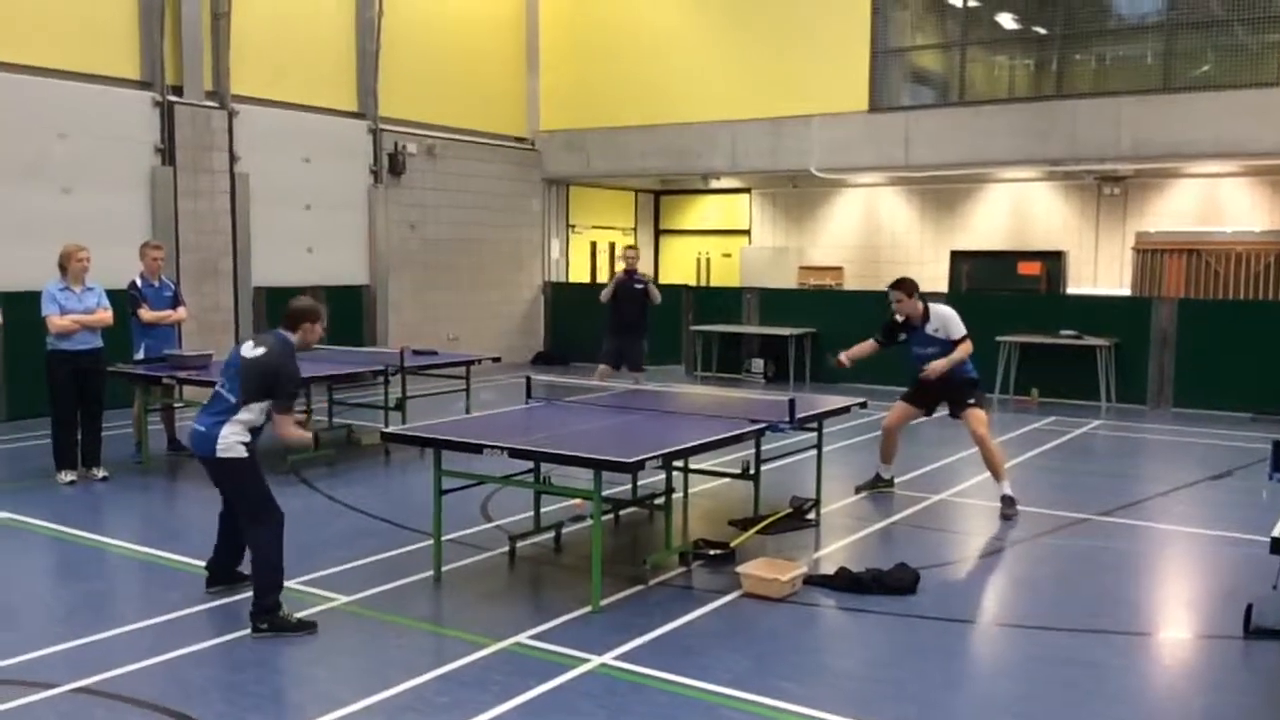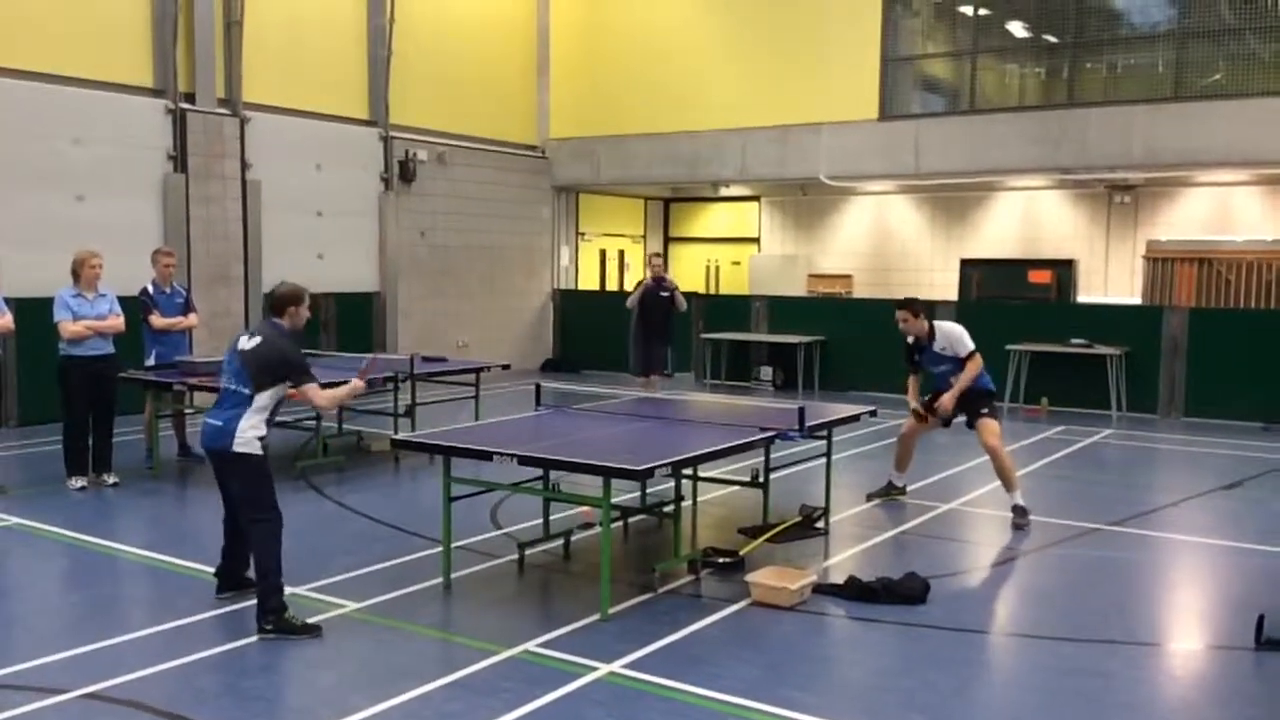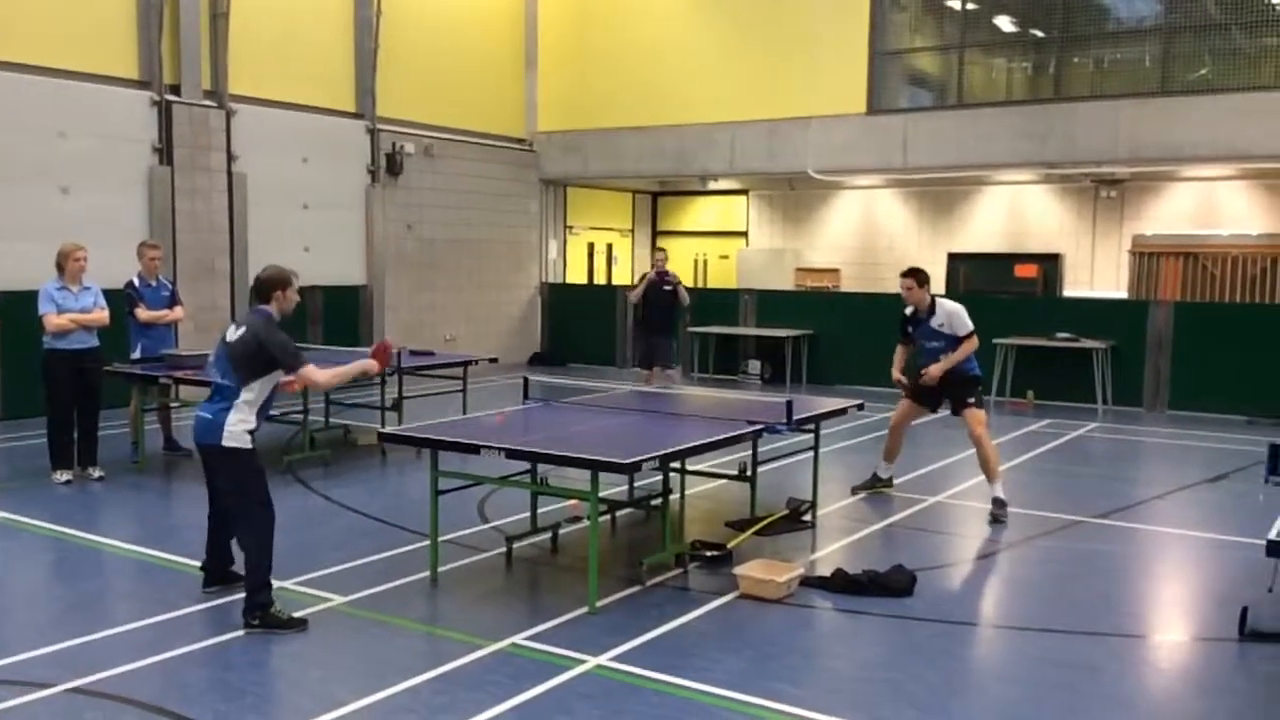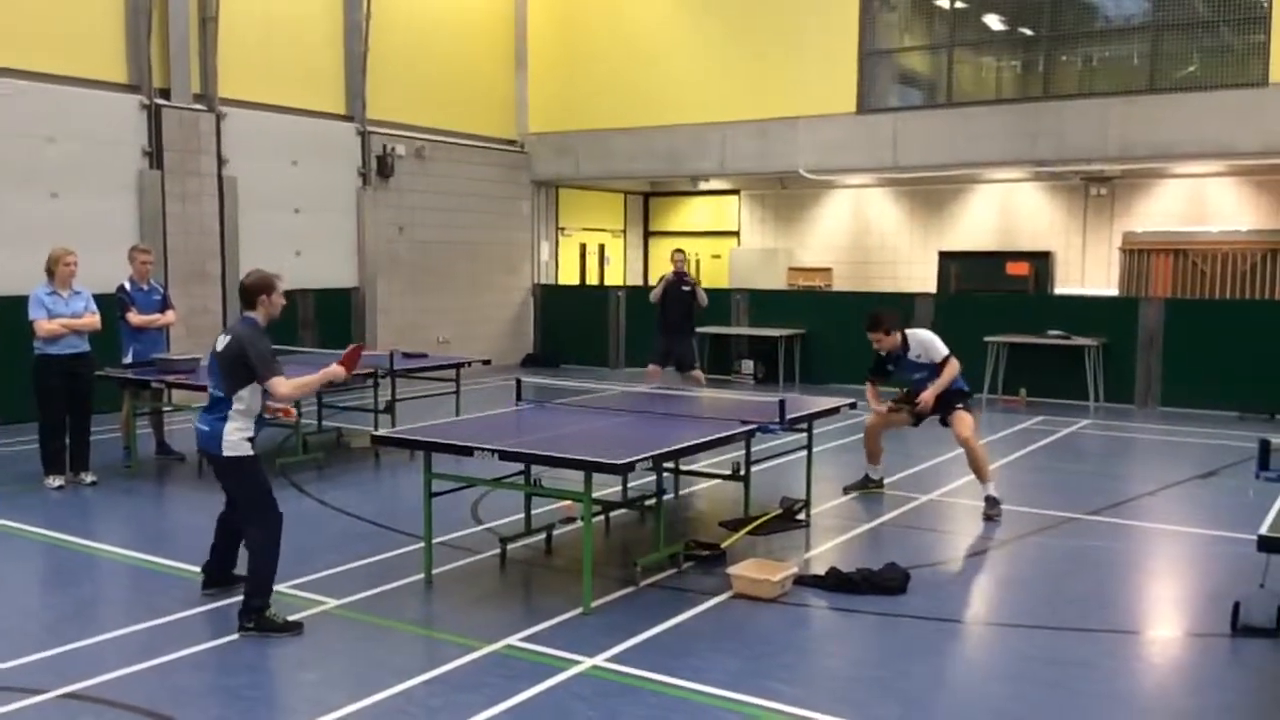
dt=0.4s
person 1, frame 1
left shoulder: (253, 344)
right shoulder: (285, 365)
right elbow: (284, 431)
right wrist: (307, 438)
left hip: (203, 436)
right hip: (227, 446)
left knee: (236, 507)
right knee: (266, 521)
left ankle: (222, 573)
right ankle: (266, 614)
person 1, frame 2
left shoulder: (246, 338)
right shoulder: (284, 347)
right elbow: (321, 401)
right wrist: (351, 389)
left hip: (214, 431)
right hip: (240, 441)
left knee: (239, 512)
right knee: (265, 521)
left ankle: (230, 579)
right ankle: (272, 616)
person 1, frame 3
left shoulder: (240, 327)
right shoulder: (268, 335)
right elbow: (320, 379)
left wrist: (276, 381)
right wrist: (362, 366)
left hip: (207, 426)
right hip: (230, 436)
left knee: (223, 506)
right knee: (256, 517)
left ankle: (217, 573)
right ankle: (258, 610)
person 1, frame 4
left shoulder: (233, 334)
right shoulder: (251, 340)
right elbow: (285, 391)
left wrist: (264, 405)
right wrist: (326, 375)
left hip: (213, 435)
right hip: (231, 443)
left knee: (238, 509)
right knee: (265, 520)
left ankle: (217, 575)
right ankle: (255, 612)
person 2, frame 1
left shoulder: (97, 290)
right shoulder: (51, 291)
left elbow: (108, 319)
right elbow: (55, 325)
left wrist: (75, 318)
right wrist: (92, 320)
left hip: (93, 356)
right hip: (62, 358)
left knee: (93, 411)
right knee: (64, 414)
left ankle: (93, 464)
right ankle: (65, 467)
person 2, frame 2
left shoulder: (109, 296)
right shoulder: (64, 297)
left elbow: (120, 326)
right elbow: (67, 332)
left wrist: (87, 324)
right wrist: (104, 327)
left hip: (105, 362)
right hip: (74, 364)
left knee: (105, 417)
right knee: (76, 419)
left ankle: (103, 470)
right ankle: (76, 473)
person 2, frame 3
left shoulder: (94, 289)
right shoulder: (48, 290)
left elbow: (104, 319)
right elbow: (52, 324)
left wrist: (72, 316)
right wrist: (88, 320)
left hip: (90, 355)
right hip: (59, 357)
left knee: (90, 411)
right knee: (60, 413)
left ankle: (89, 463)
right ankle: (61, 467)
person 2, frame 4
left shoulder: (84, 294)
right shoulder: (39, 296)
left elbow: (96, 324)
right elbow: (43, 330)
left wrist: (63, 322)
right wrist: (79, 325)
left hip: (81, 360)
right hip: (50, 363)
left knee: (82, 416)
right knee: (52, 418)
left ankle: (81, 469)
right ankle: (54, 472)
person 3, frame 1
left shoulder: (944, 314)
right shoulder: (898, 324)
left elbow: (967, 346)
right elbow: (873, 344)
left wrist: (943, 363)
right wrist: (847, 355)
left hip: (959, 380)
right hip: (926, 381)
left knee: (980, 434)
right knee: (889, 425)
left ankle: (1006, 495)
right ankle: (884, 477)
person 3, frame 2
left shoulder: (951, 331)
right shoulder: (912, 344)
left elbow: (975, 362)
right elbow: (915, 374)
left wrist: (953, 394)
right wrist: (912, 399)
left hip: (976, 391)
right hip: (943, 394)
left knee: (992, 445)
right knee: (906, 433)
left ankle: (1018, 506)
right ankle: (896, 485)
person 3, frame 3
left shoulder: (951, 310)
right shoulder: (908, 316)
left elbow: (972, 343)
right elbow: (904, 344)
left wrist: (942, 366)
right wrist: (897, 370)
left hip: (962, 376)
right hip: (929, 375)
left knee: (978, 433)
right knee: (896, 423)
left ankle: (998, 497)
right ankle: (883, 476)
person 3, frame 4
left shoulder: (923, 338)
right shoulder: (884, 356)
left elbow: (953, 366)
right elbow: (872, 383)
left wrist: (933, 392)
right wrist: (874, 405)
left hip: (951, 392)
right hip: (920, 392)
left knee: (965, 437)
right knee: (872, 426)
left ankle: (991, 497)
right ankle: (873, 477)
person 4, frame 1
left shoulder: (171, 286)
right shoulder: (135, 287)
left elbow: (182, 315)
right elbow: (145, 316)
left wrist: (156, 317)
right wrist: (168, 313)
left hip: (170, 351)
right hip: (146, 352)
left knee: (168, 399)
right knee: (142, 399)
left ankle: (172, 441)
right ankle: (139, 445)
person 4, frame 2
left shoulder: (182, 292)
right shoulder: (147, 293)
left elbow: (193, 321)
right elbow: (156, 323)
left wrist: (166, 324)
right wrist: (179, 319)
left hip: (181, 357)
right hip: (157, 359)
left knee: (179, 404)
right knee: (153, 405)
left ankle: (183, 447)
right ankle: (150, 451)
person 4, frame 3
left shoulder: (168, 285)
right shoulder: (132, 286)
left elbow: (179, 314)
right elbow: (142, 316)
left wrist: (153, 316)
right wrist: (165, 312)
left hip: (167, 351)
right hip: (143, 352)
left knee: (165, 398)
right knee: (139, 399)
left ankle: (169, 441)
right ankle: (136, 445)
person 4, frame 4
left shoulder: (159, 290)
right shoulder: (124, 291)
left elbow: (171, 318)
right elbow: (133, 321)
left wrist: (144, 321)
right wrist: (157, 317)
left hip: (158, 355)
right hip: (135, 357)
left knee: (156, 402)
right knee: (130, 404)
left ankle: (161, 446)
right ankle: (128, 450)
